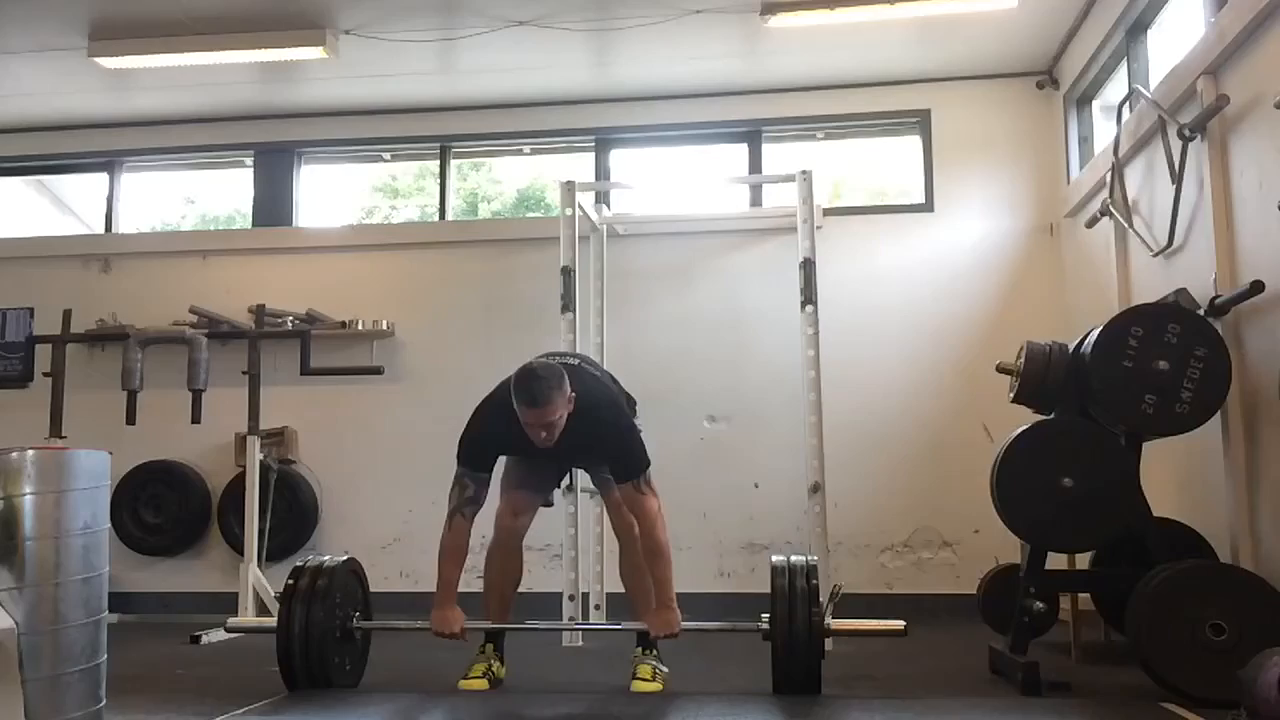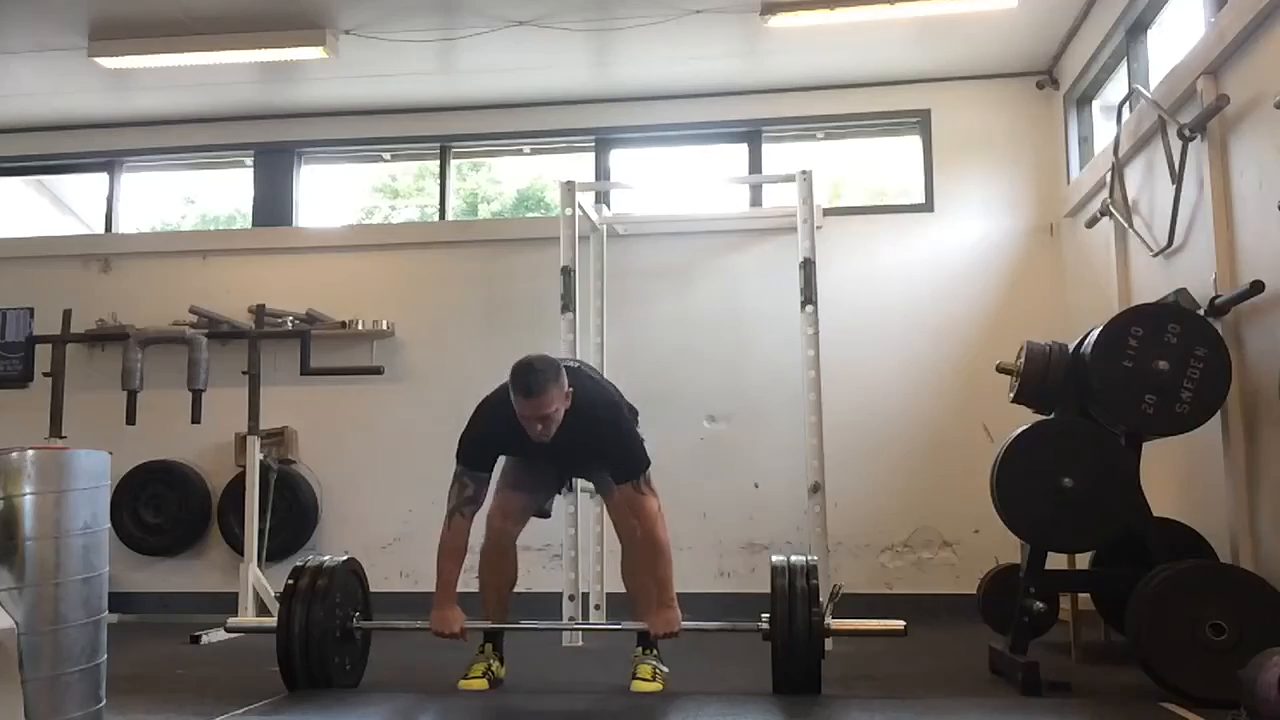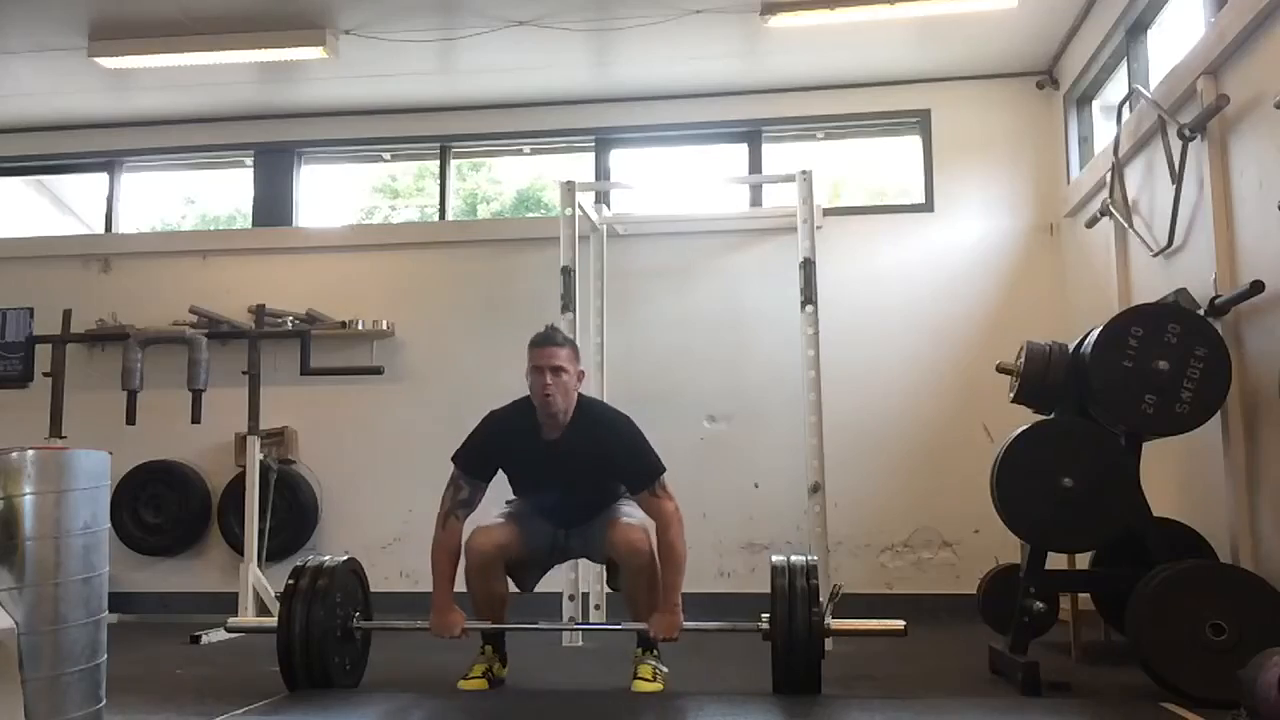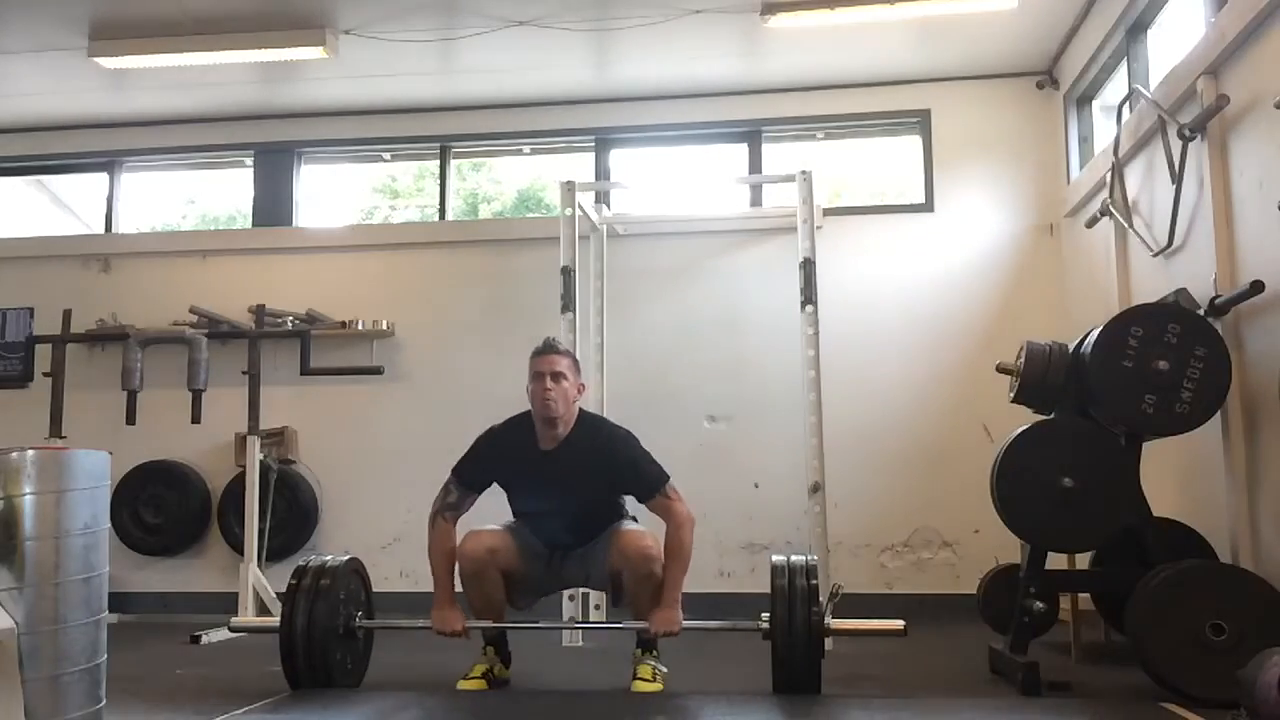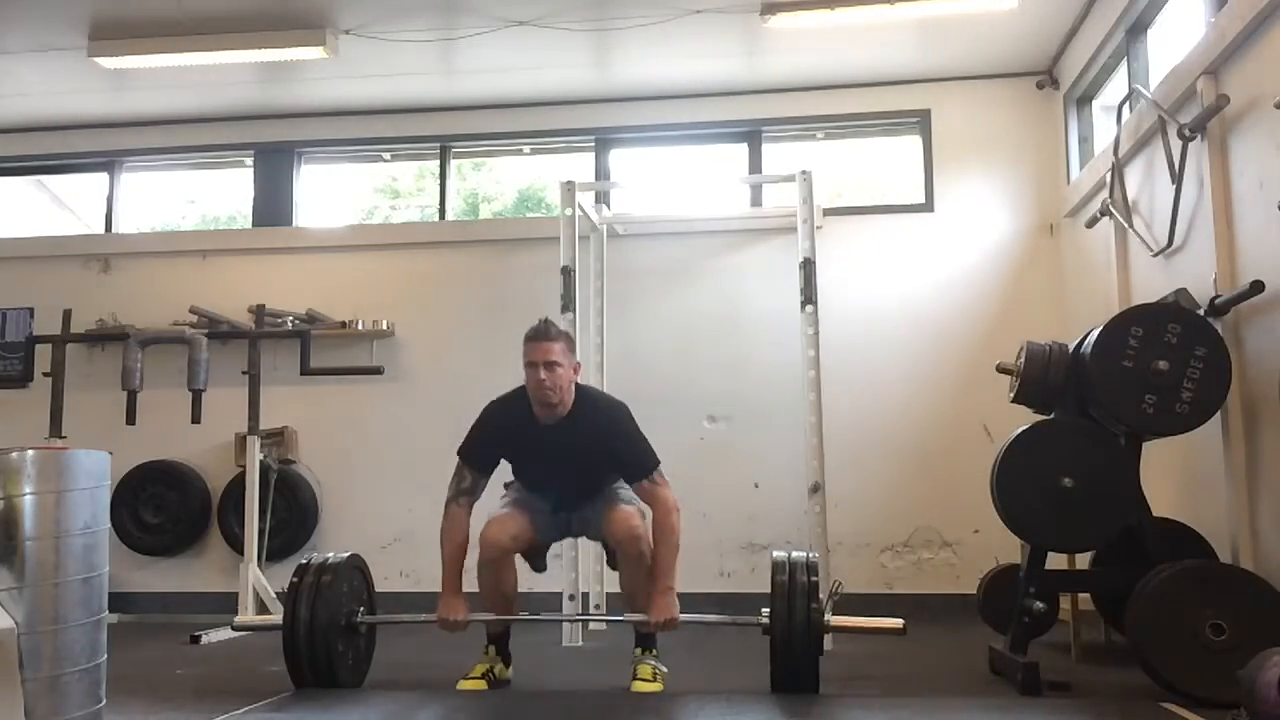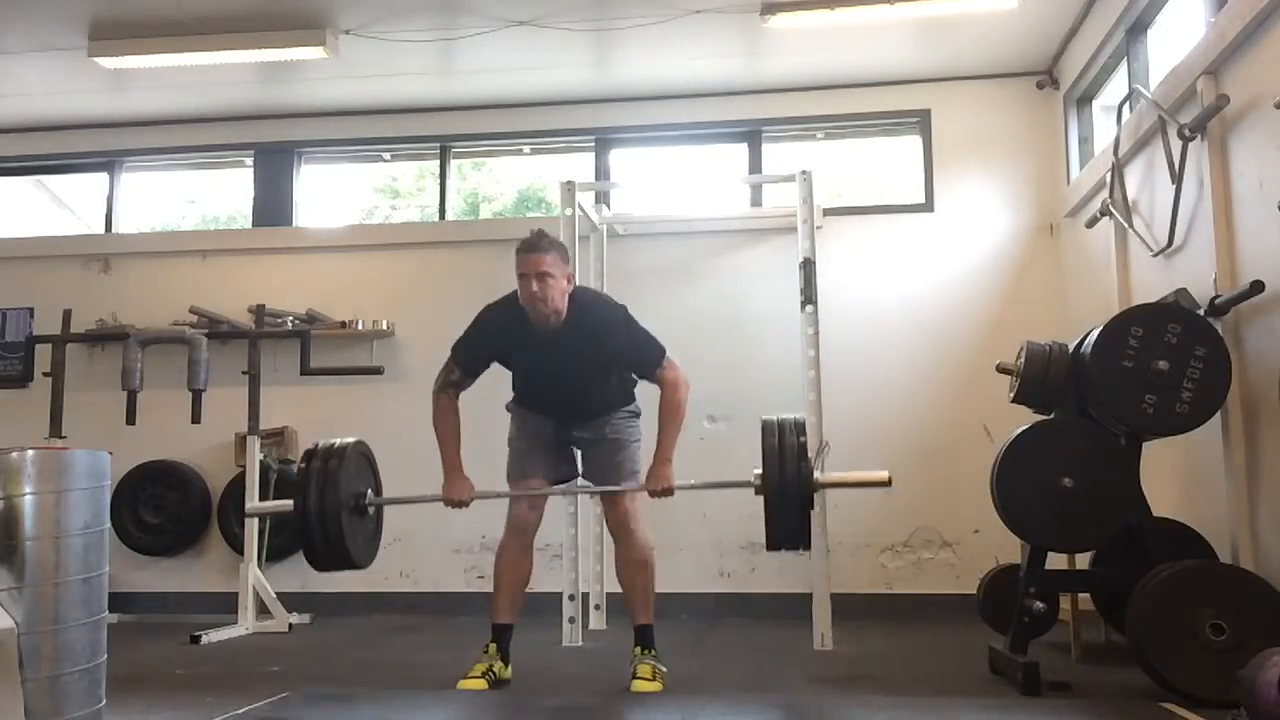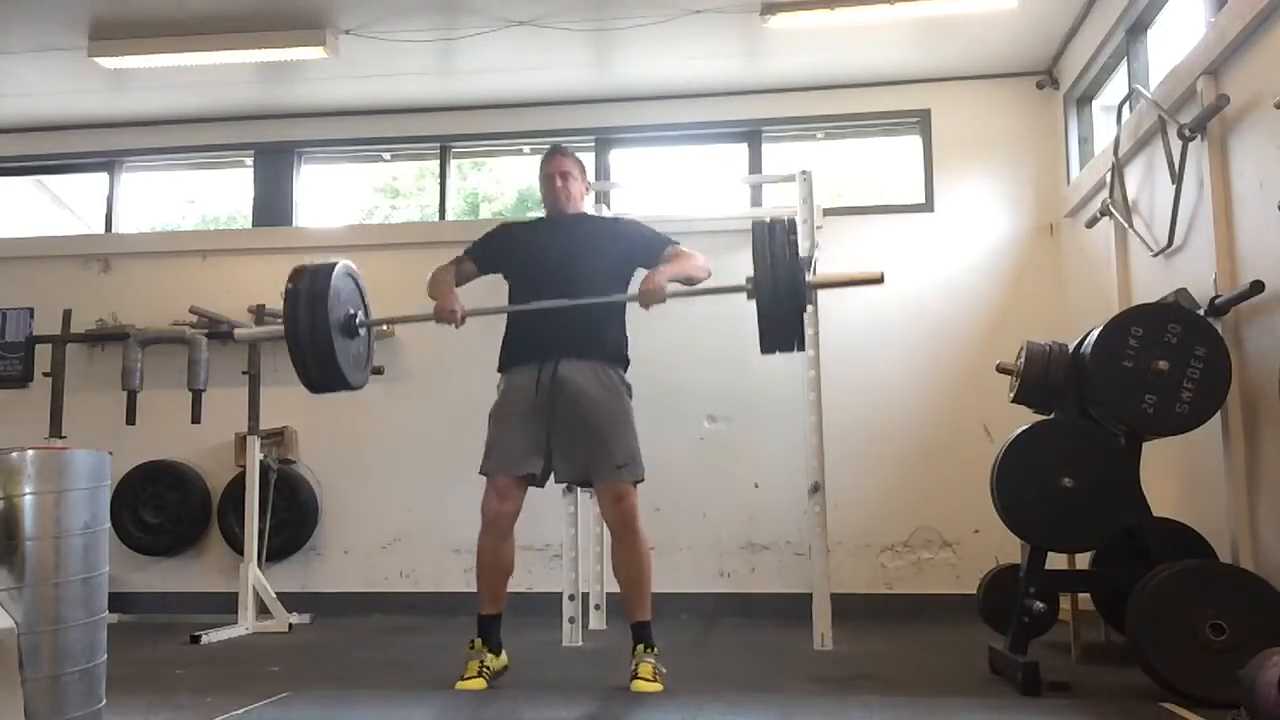
dt=0.4s
person 1, frame 1
left shoulder: (608, 413)
right shoulder: (491, 417)
left elbow: (648, 513)
right elbow: (461, 512)
left wrist: (667, 606)
right wrist: (445, 603)
left hip: (600, 439)
left knee: (628, 526)
right knee: (508, 527)
left ankle: (647, 650)
right ankle: (492, 649)
person 1, frame 2
left shoulder: (605, 413)
right shoulder: (491, 416)
left elbow: (647, 511)
right elbow: (460, 511)
left wrist: (666, 605)
right wrist: (445, 602)
left hip: (600, 454)
right hip: (534, 459)
left knee: (631, 525)
right knee: (500, 527)
left ankle: (647, 650)
right ankle: (491, 650)
person 1, frame 3
left shoulder: (613, 428)
right shoulder: (500, 427)
left elbow: (667, 514)
right elbow: (452, 511)
left wrist: (670, 608)
right wrist: (443, 604)
left hip: (602, 515)
right hip: (536, 519)
left knee: (635, 543)
right knee: (479, 547)
left ankle: (647, 652)
right ankle: (492, 652)
person 1, frame 4
left shoulder: (611, 442)
right shoulder: (500, 442)
left elbow: (680, 515)
right elbow: (442, 514)
left wrist: (669, 603)
right wrist: (444, 602)
left hip: (600, 547)
right hip: (535, 550)
left knee: (643, 550)
right knee: (473, 550)
left ankle: (646, 654)
right ankle: (494, 654)
person 1, frame 5
left shoulder: (607, 415)
right shoulder: (500, 417)
left elbow: (663, 502)
right elbow: (459, 501)
left wrist: (665, 591)
right wrist: (452, 591)
left hip: (602, 491)
right hip: (536, 496)
left knee: (631, 532)
right knee: (495, 539)
left ankle: (646, 652)
right ankle: (496, 654)
person 1, frame 6
left shoulder: (604, 316)
right shoulder: (497, 321)
left elbow: (673, 380)
right elbow: (445, 391)
left wrist: (664, 461)
right wrist: (454, 472)
left hip: (606, 414)
right hip: (536, 415)
left knee: (623, 519)
right knee: (520, 522)
left ankle: (646, 652)
right ankle: (498, 653)
person 1, frame 7
left shoulder: (619, 233)
right shoulder: (514, 236)
left elbow: (698, 264)
right elbow: (446, 274)
left wrist: (664, 273)
right wrist: (445, 295)
left hip: (596, 373)
right hip: (525, 376)
left knee: (621, 507)
right knee: (498, 505)
left ankle: (644, 650)
right ankle: (487, 644)
